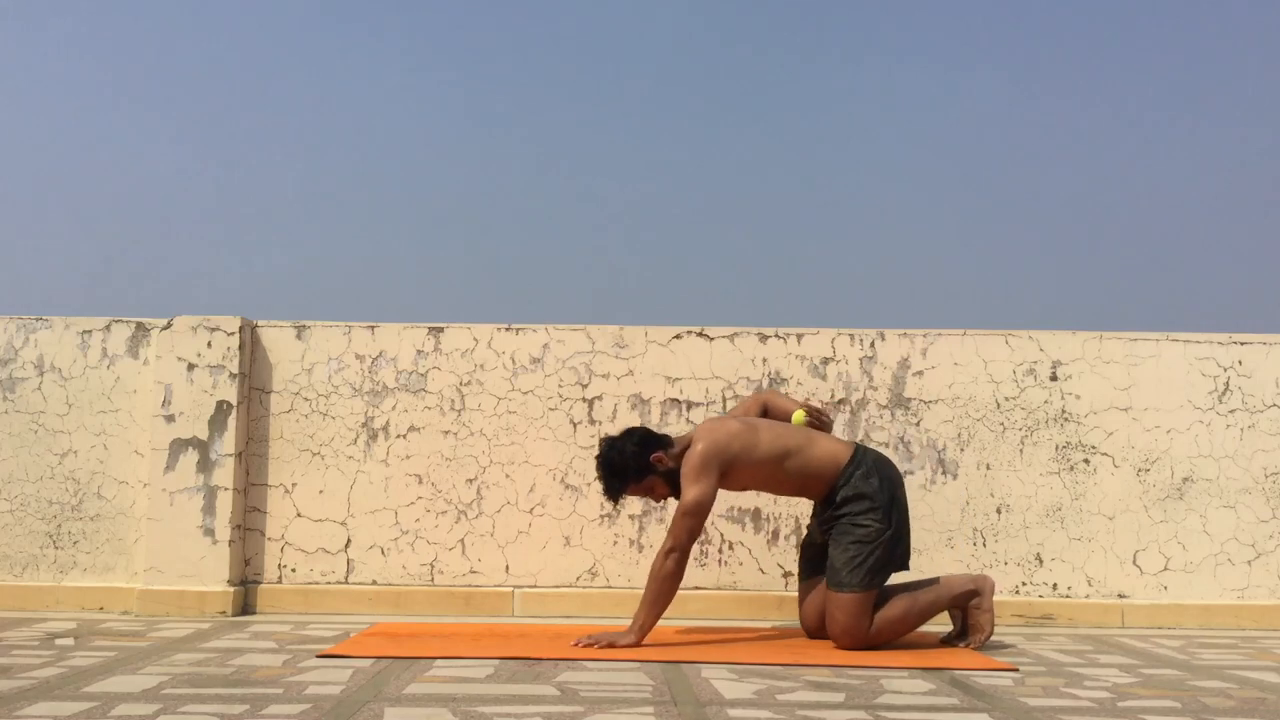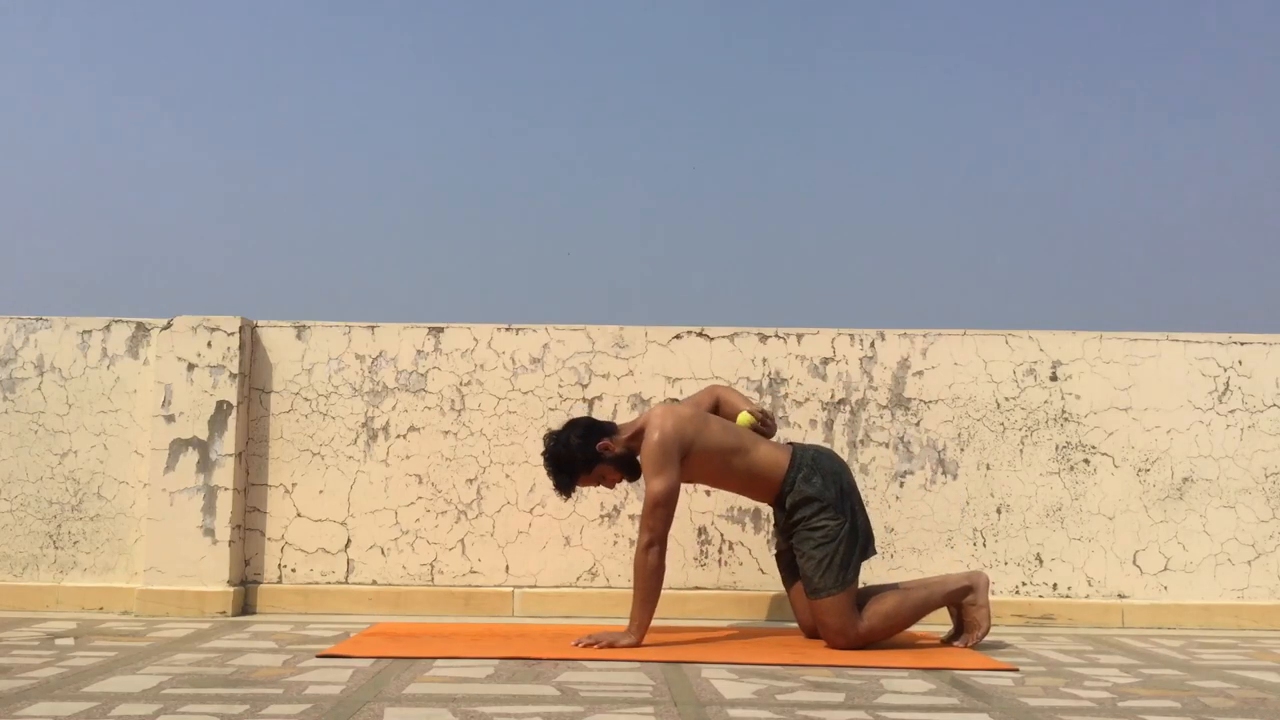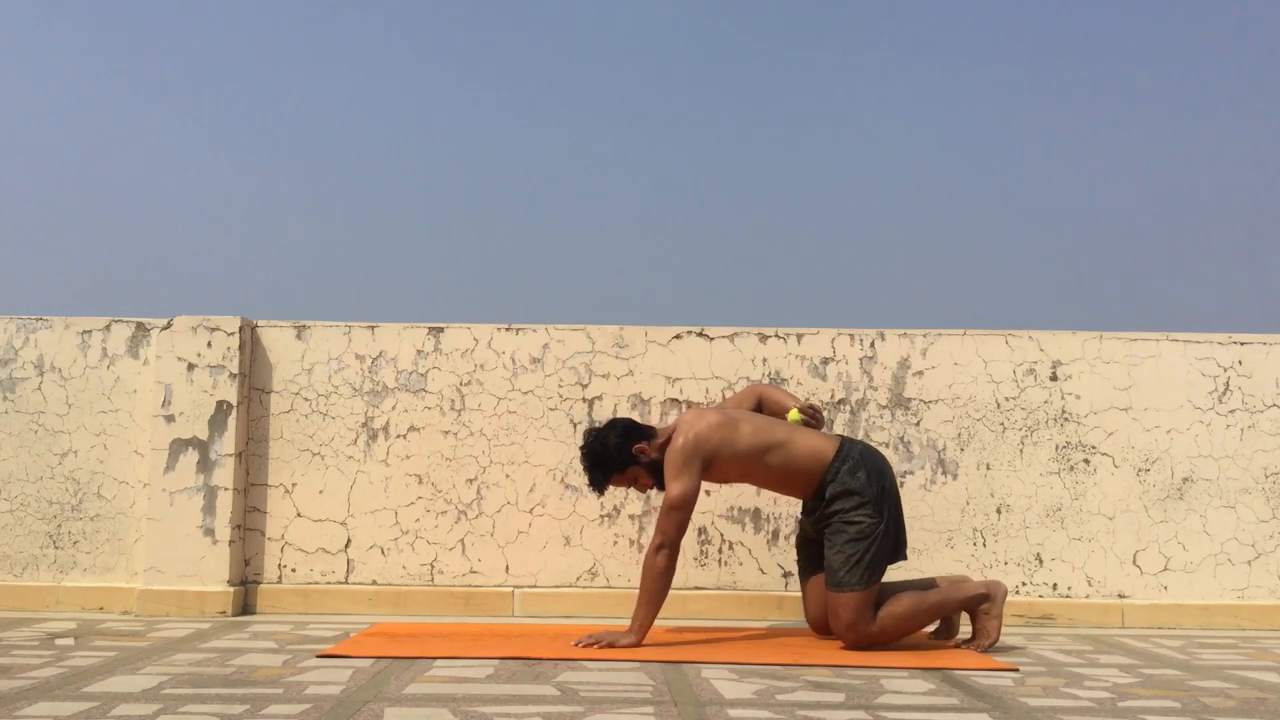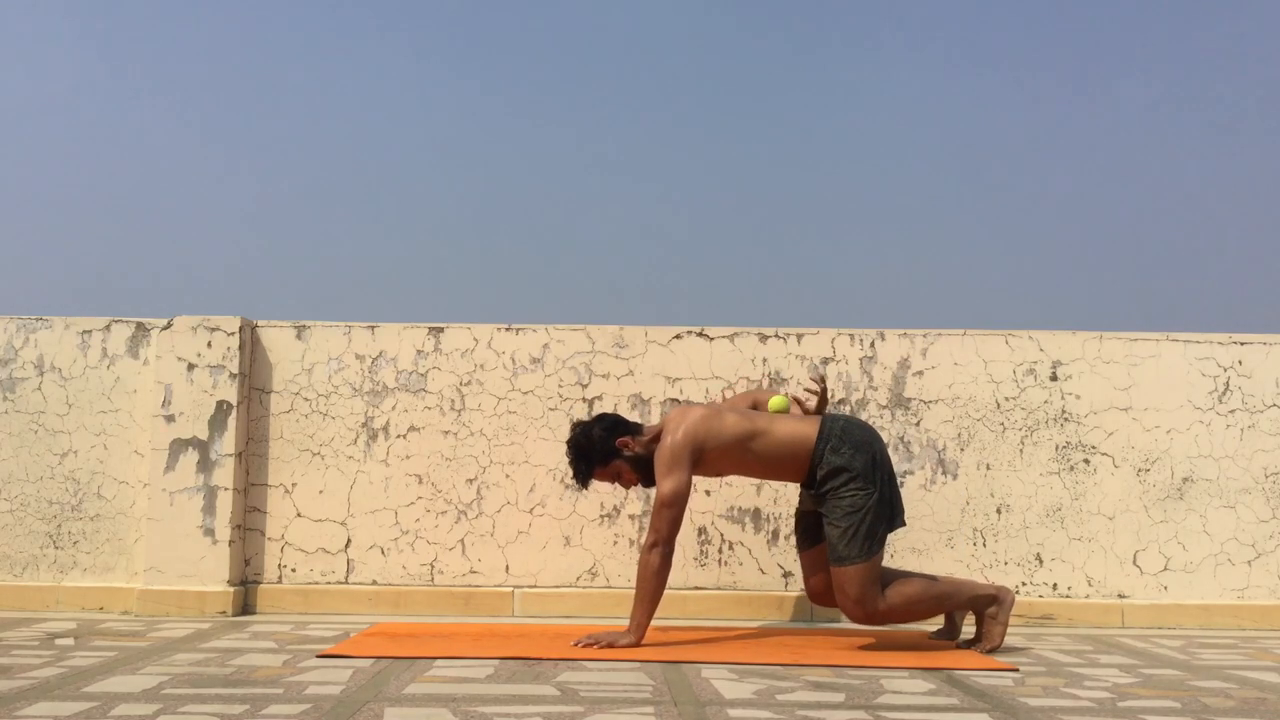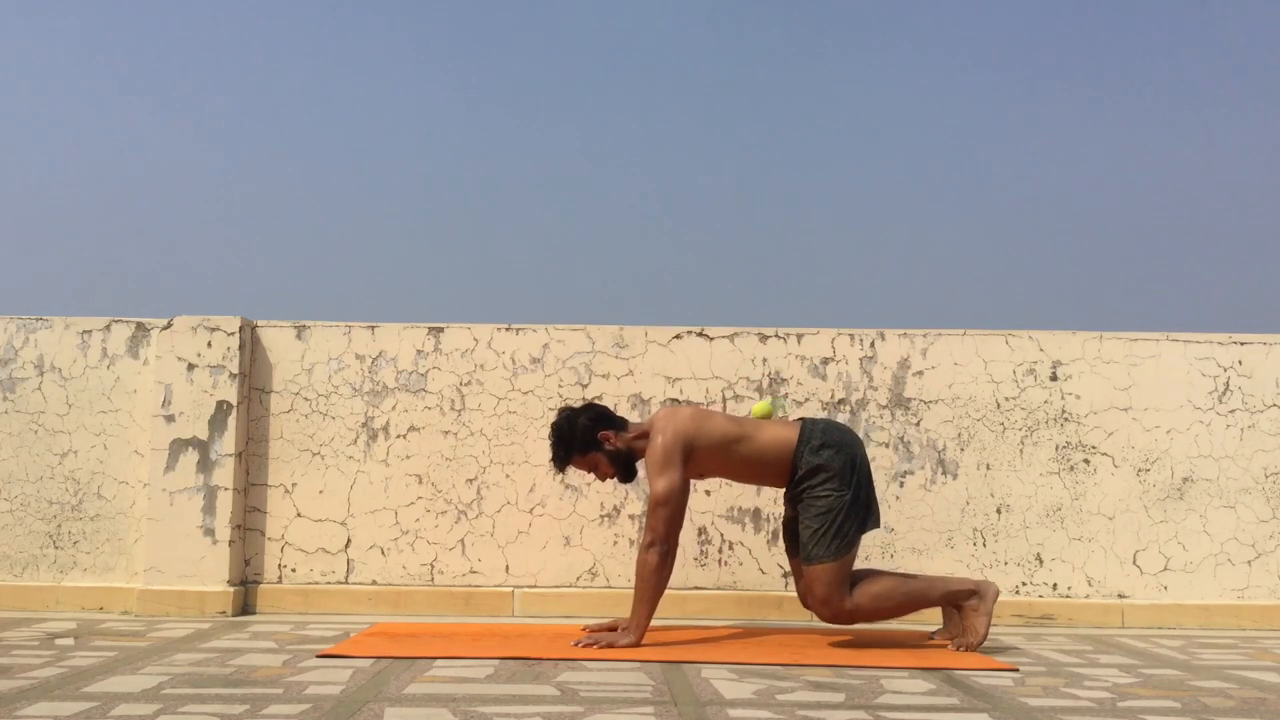
dt=1s
person 1, frame 1
left shoulder: (699, 454)
right shoulder: (710, 441)
left elbow: (674, 552)
right elbow: (764, 398)
left wrist: (636, 632)
right wrist: (803, 415)
left hip: (866, 485)
right hip: (836, 493)
left knee: (850, 633)
right knee: (816, 624)
left ankle: (967, 589)
right ankle: (952, 594)
person 1, frame 2
left shoulder: (657, 439)
right shoulder: (662, 426)
left elbow: (651, 543)
right elbow: (715, 392)
left wrist: (634, 633)
right wrist: (749, 411)
left hip: (815, 487)
right hip: (798, 495)
left knee: (845, 634)
right knee: (814, 624)
left ankle: (963, 586)
right ankle: (945, 589)
person 1, frame 3
left shoulder: (683, 445)
right shoulder: (698, 427)
left elbow: (665, 546)
right elbow: (757, 391)
left wrist: (635, 633)
right wrist: (798, 411)
left hip: (856, 480)
right hip: (828, 491)
left knee: (856, 631)
right knee: (823, 620)
left ankle: (977, 594)
right ankle: (946, 589)
person 1, frame 4
left shoulder: (673, 444)
right shoulder: (688, 428)
left elbow: (658, 544)
right elbow: (758, 396)
left wrist: (633, 632)
right wrist: (810, 423)
left hip: (849, 456)
right hip: (828, 463)
left knee: (864, 606)
right knee: (823, 590)
left ankle: (988, 596)
right ankle: (952, 595)
person 1, frame 5
left shoulder: (663, 441)
right shoulder: (668, 441)
left elbow: (654, 544)
right elbow: (667, 540)
left wrist: (634, 632)
right wrist: (636, 618)
left hip: (826, 456)
right hip: (813, 464)
left knee: (834, 605)
right knee: (815, 594)
left ankle: (968, 591)
right ankle: (947, 594)
